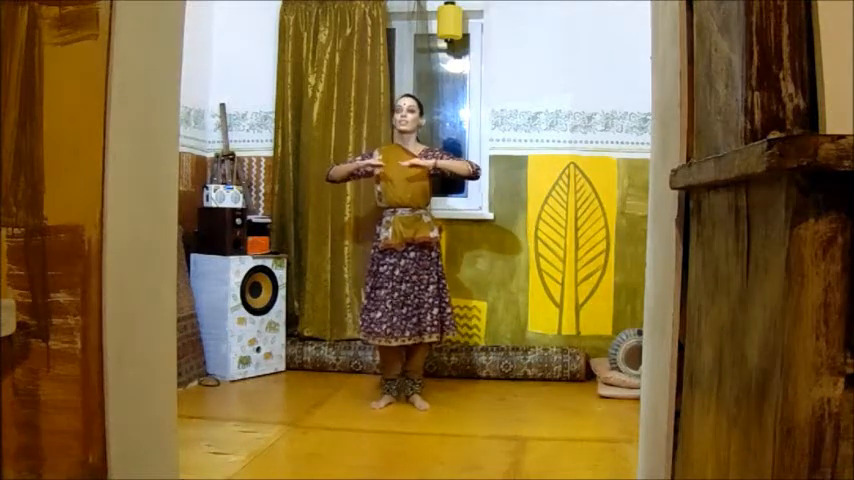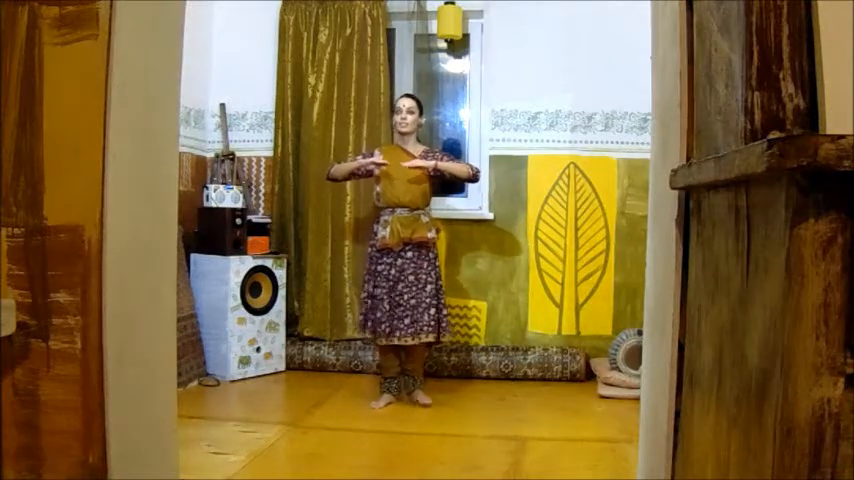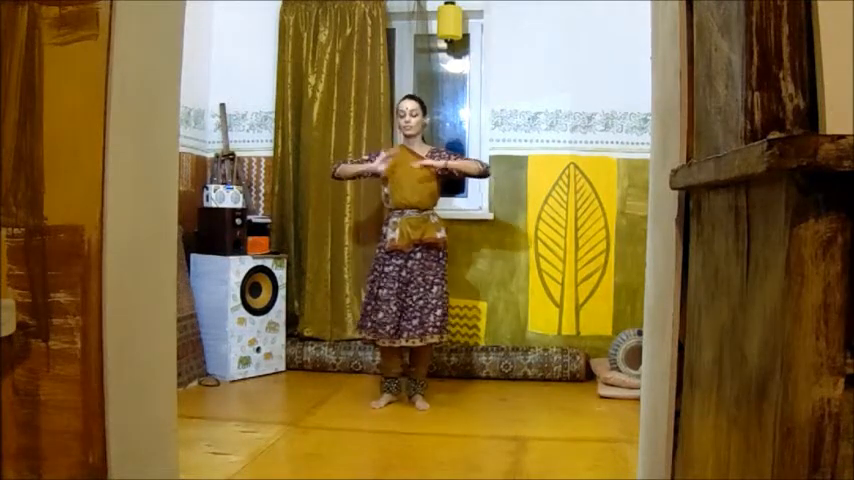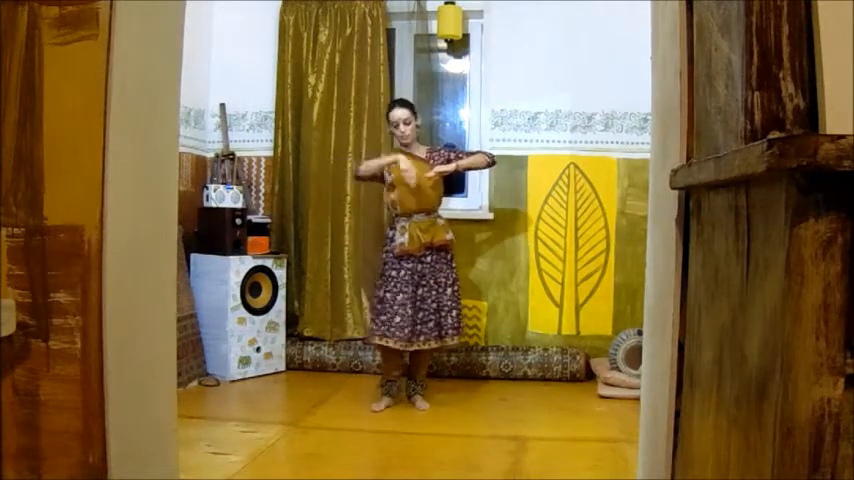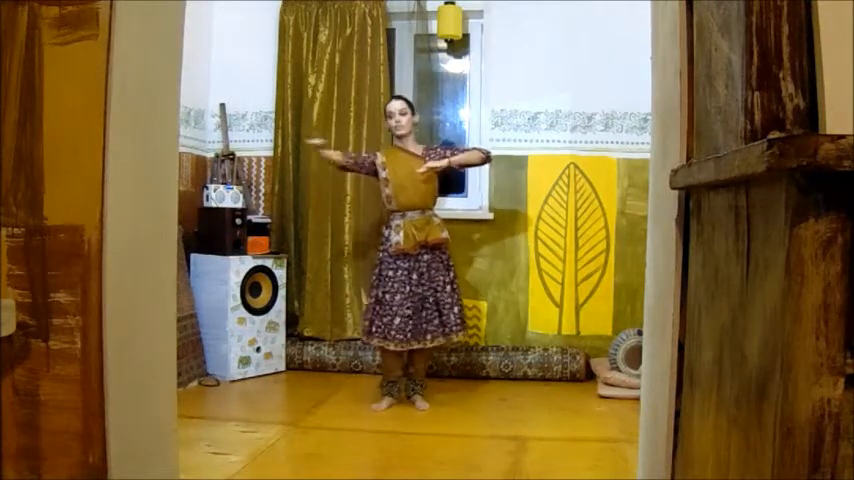
dt=0.3s
person 1, frame 1
left shoulder: (431, 155)
right shoulder: (378, 155)
left elbow: (473, 170)
right elbow: (332, 175)
left wrist: (431, 163)
right wrist: (361, 164)
left hip: (421, 238)
right hip: (388, 237)
left knee: (421, 313)
right knee: (384, 313)
left ankle: (413, 387)
right ankle: (390, 387)
person 1, frame 2
left shoulder: (432, 156)
right shoulder: (378, 155)
left elbow: (473, 174)
right elbow: (332, 174)
left wrist: (432, 165)
right wrist: (362, 163)
left hip: (419, 241)
right hip: (385, 239)
left knee: (419, 315)
right knee: (383, 314)
left ankle: (415, 384)
right ankle: (389, 387)
person 1, frame 3
left shoulder: (438, 156)
right shoulder: (384, 157)
left elbow: (483, 169)
right elbow: (337, 172)
left wrist: (444, 164)
right wrist: (370, 167)
left hip: (427, 241)
right hip: (394, 239)
left knee: (424, 316)
right knee: (386, 315)
left ankle: (417, 388)
right ankle: (389, 387)
person 1, frame 4
left shoulder: (438, 155)
right shoulder: (386, 161)
left elbow: (487, 159)
right elbow: (360, 172)
left wrist: (452, 166)
right wrist: (393, 161)
left hip: (434, 242)
right hip: (400, 243)
left knee: (429, 318)
right knee: (392, 319)
left ankle: (416, 388)
right ankle: (389, 389)
person 1, frame 5
left shoulder: (434, 153)
right shoulder: (379, 159)
left elbow: (483, 155)
right elbow: (347, 162)
left wrist: (445, 163)
right wrist: (325, 151)
left hip: (431, 241)
right hip: (397, 242)
left knee: (427, 318)
right knee: (392, 317)
left ankle: (416, 389)
right ankle: (390, 389)
